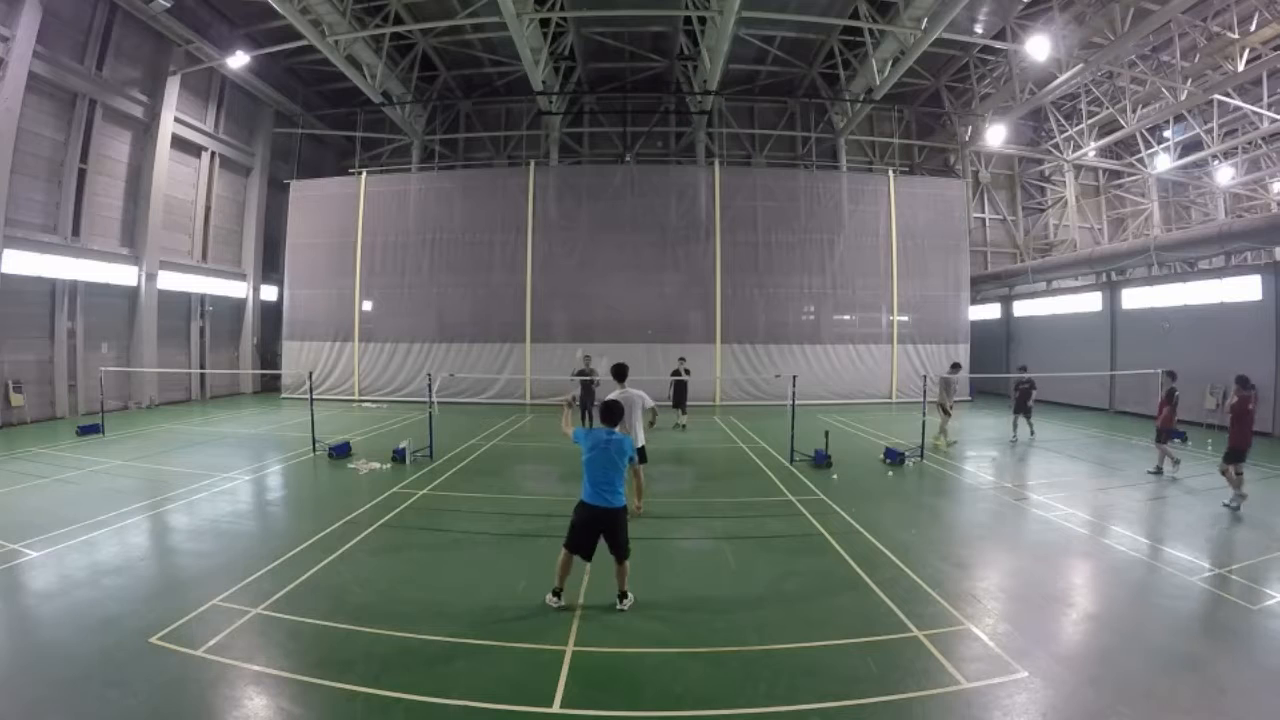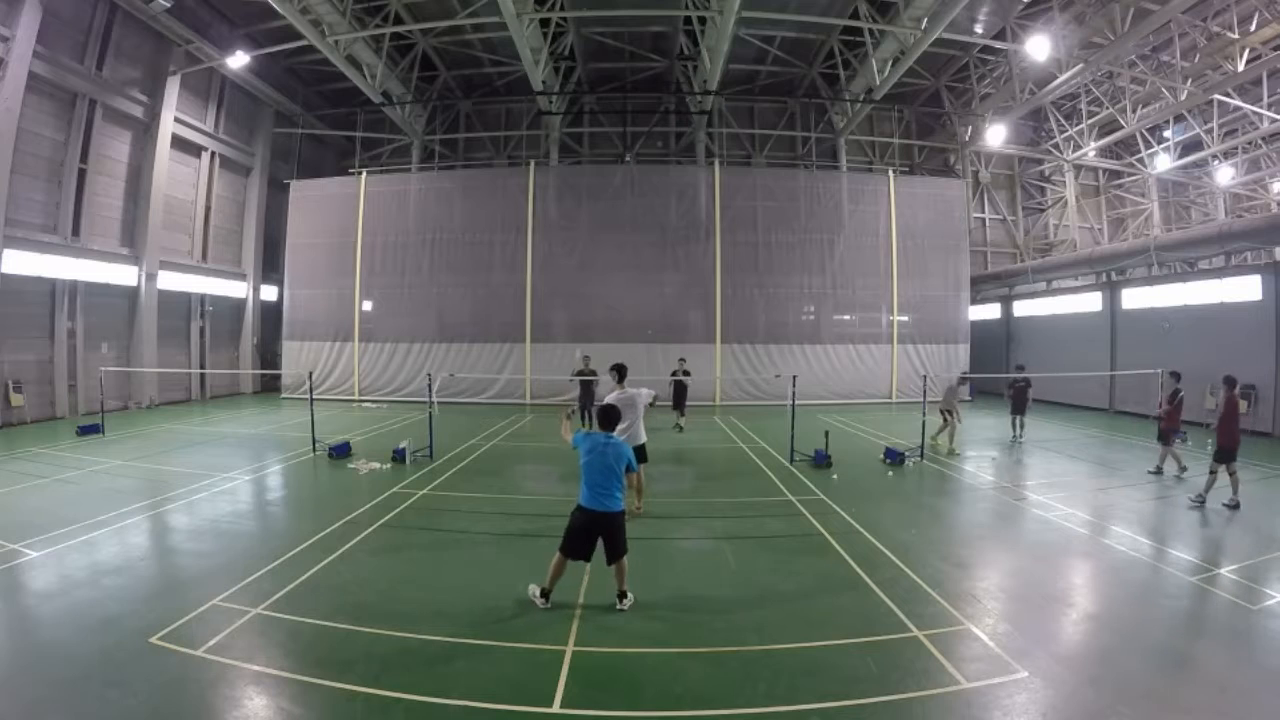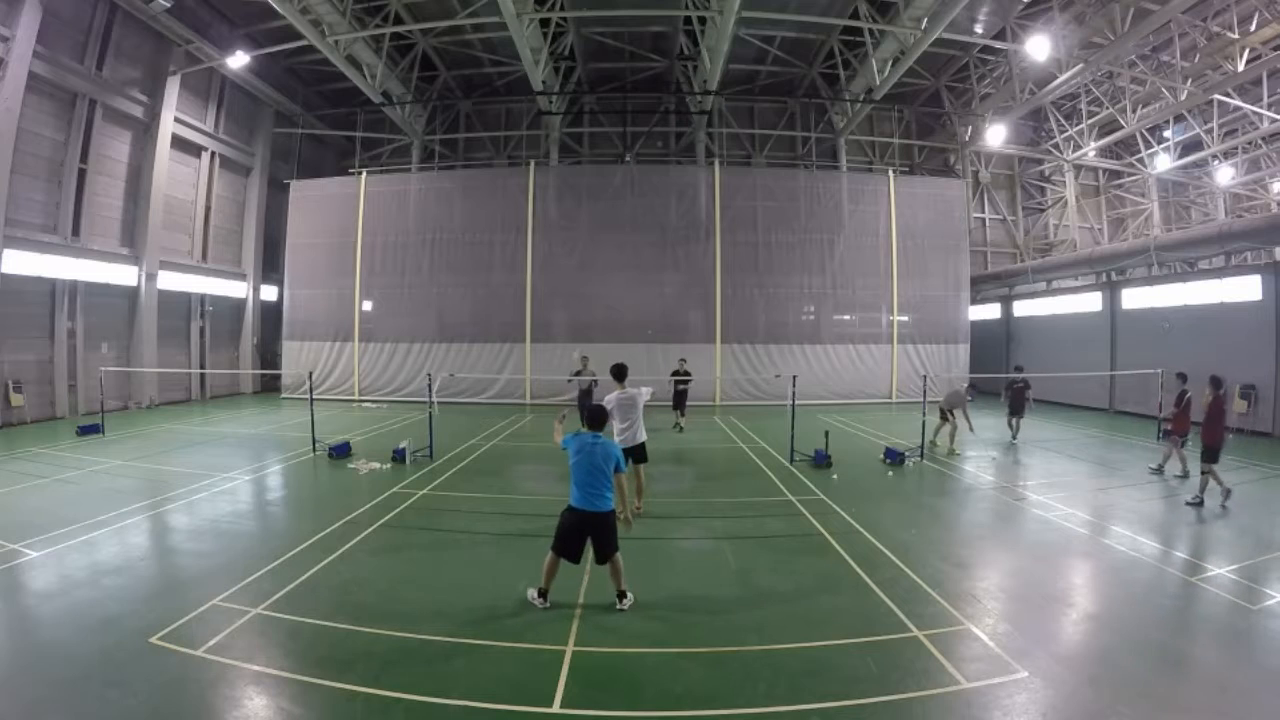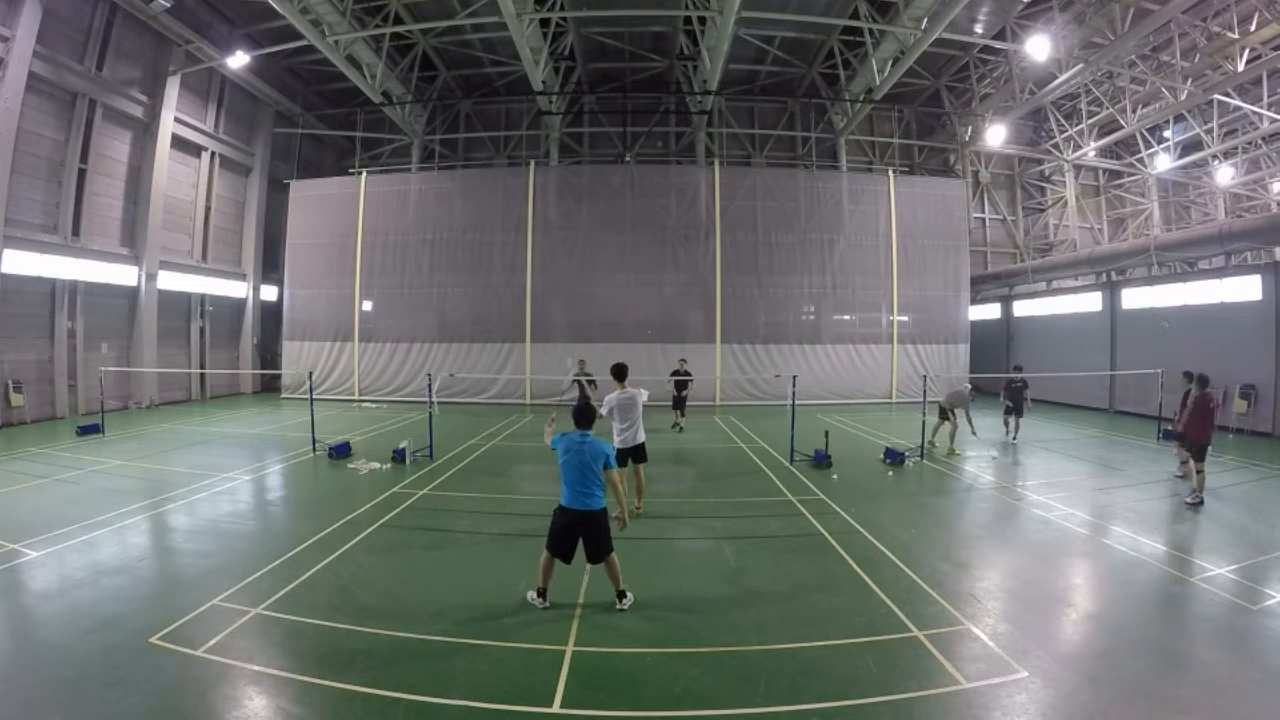
dt=0.2s
person 1, frame 1
left shoulder: (587, 436)
right shoulder: (626, 443)
left elbow: (565, 428)
left wrist: (567, 408)
left hip: (589, 506)
right hip: (616, 508)
left knee: (568, 550)
right knee: (621, 555)
left ankle: (557, 594)
right ankle: (623, 596)
person 1, frame 2
left shoulder: (586, 440)
right shoulder: (625, 449)
left elbow: (565, 435)
left wrist: (566, 419)
left hip: (586, 510)
right hip: (614, 512)
left knee: (564, 553)
right knee: (619, 555)
left ankle: (544, 594)
right ankle: (622, 596)
person 1, frame 3
left shoulder: (575, 441)
right shoulder: (614, 449)
left elbow: (557, 437)
right elbow: (621, 486)
left wrist: (559, 421)
right wrist: (626, 511)
left hip: (577, 510)
right hip: (604, 512)
left knee: (556, 552)
right knee: (612, 554)
left ankle: (541, 595)
right ankle: (622, 596)
person 1, frame 4
left shoulder: (563, 441)
right shoulder: (603, 447)
left elbow: (547, 439)
right elbow: (614, 482)
left wrist: (549, 425)
right wrist: (623, 511)
left hip: (567, 510)
right hip: (595, 511)
left knee: (550, 552)
right knee: (607, 555)
left ankle: (541, 595)
right ankle: (621, 596)
